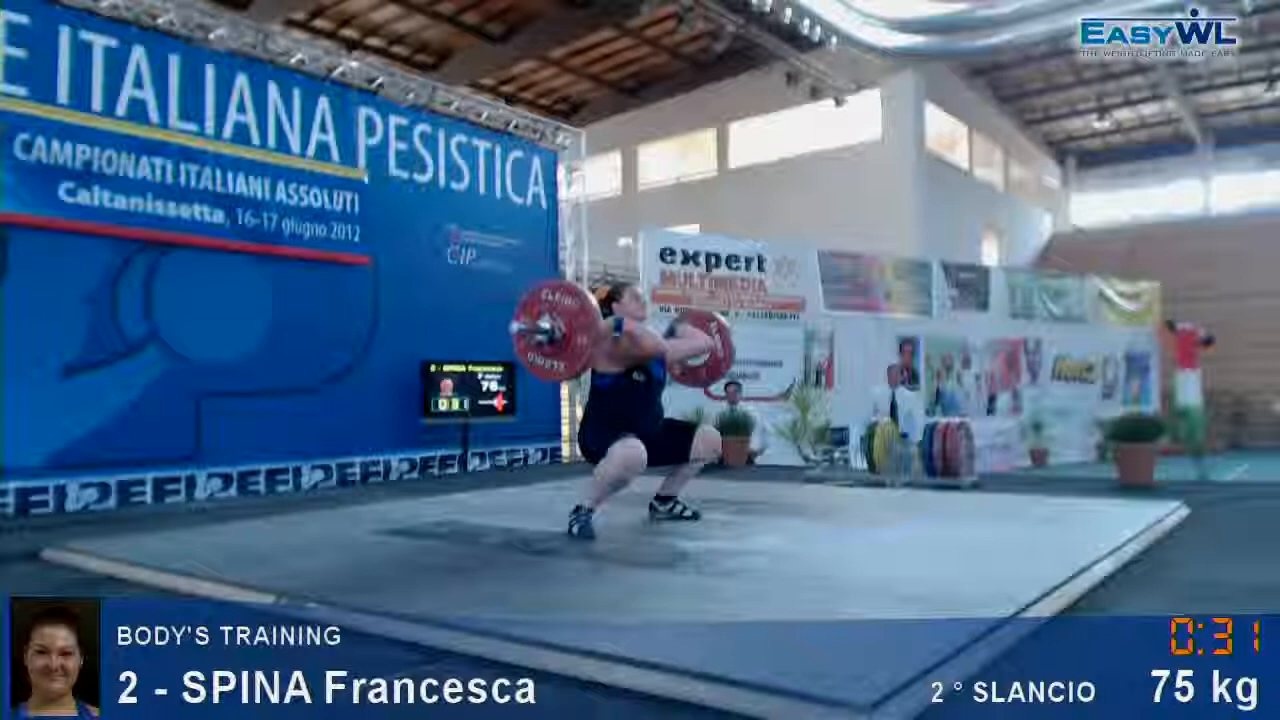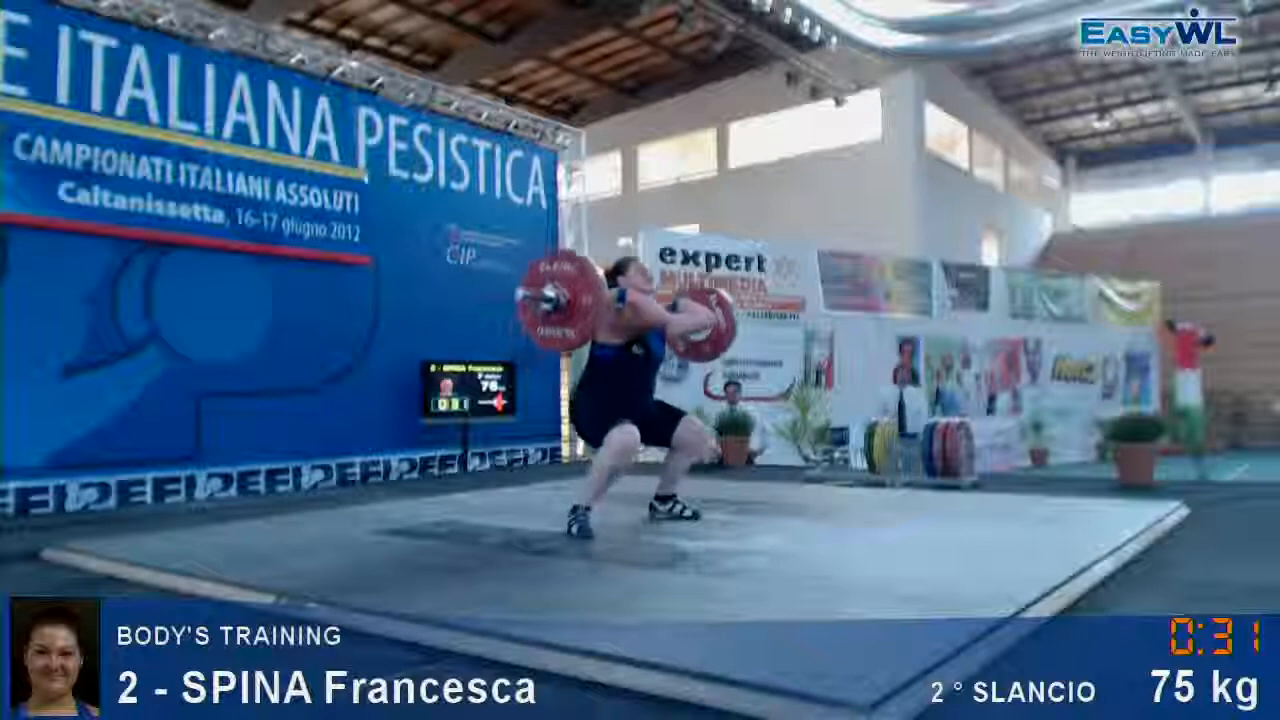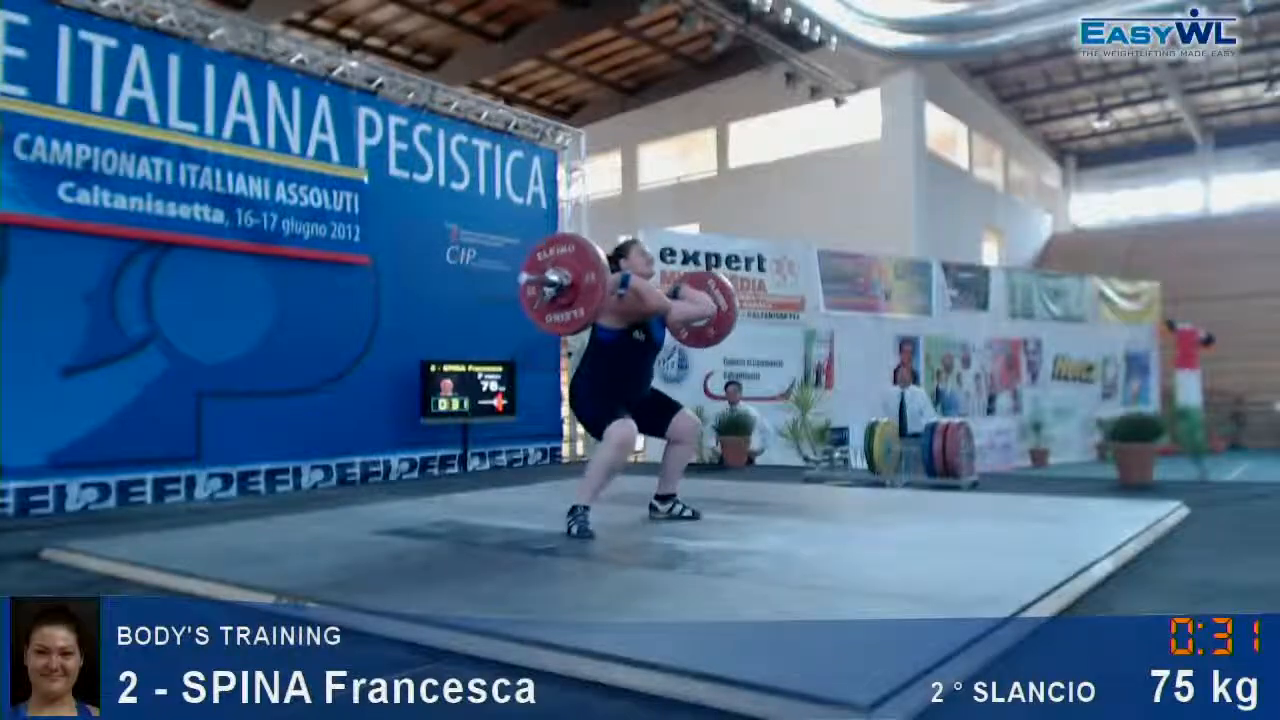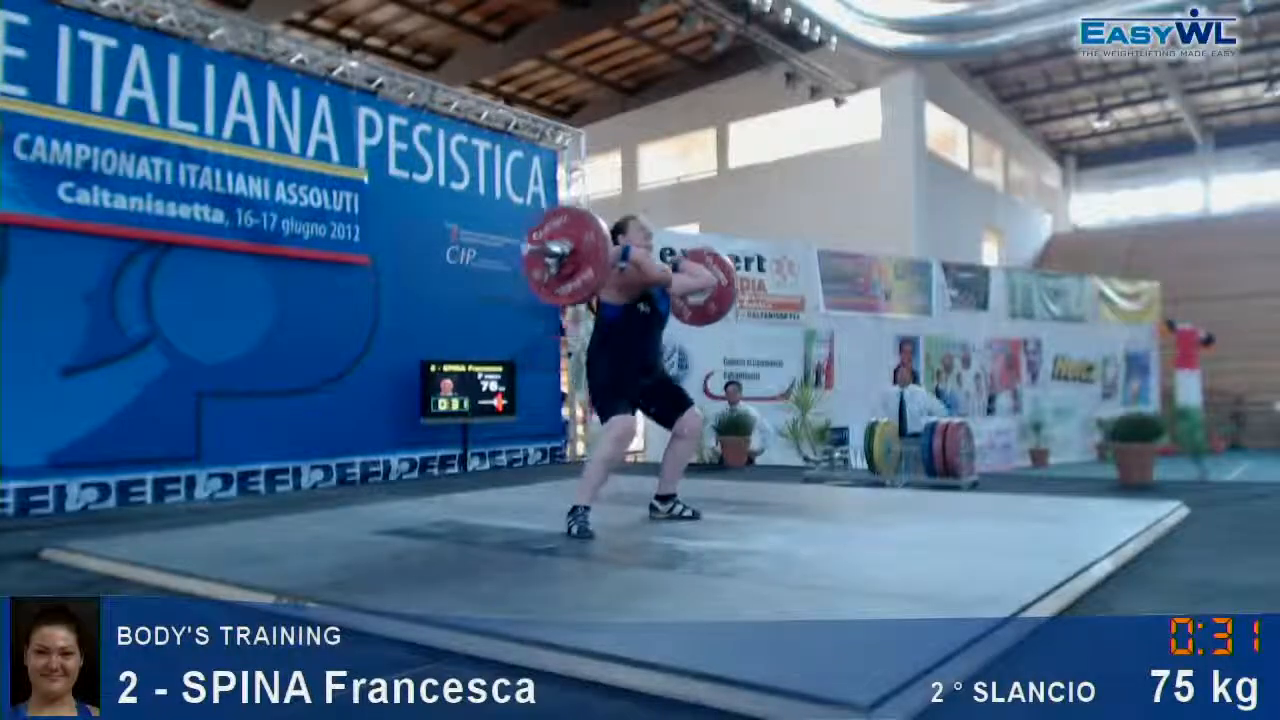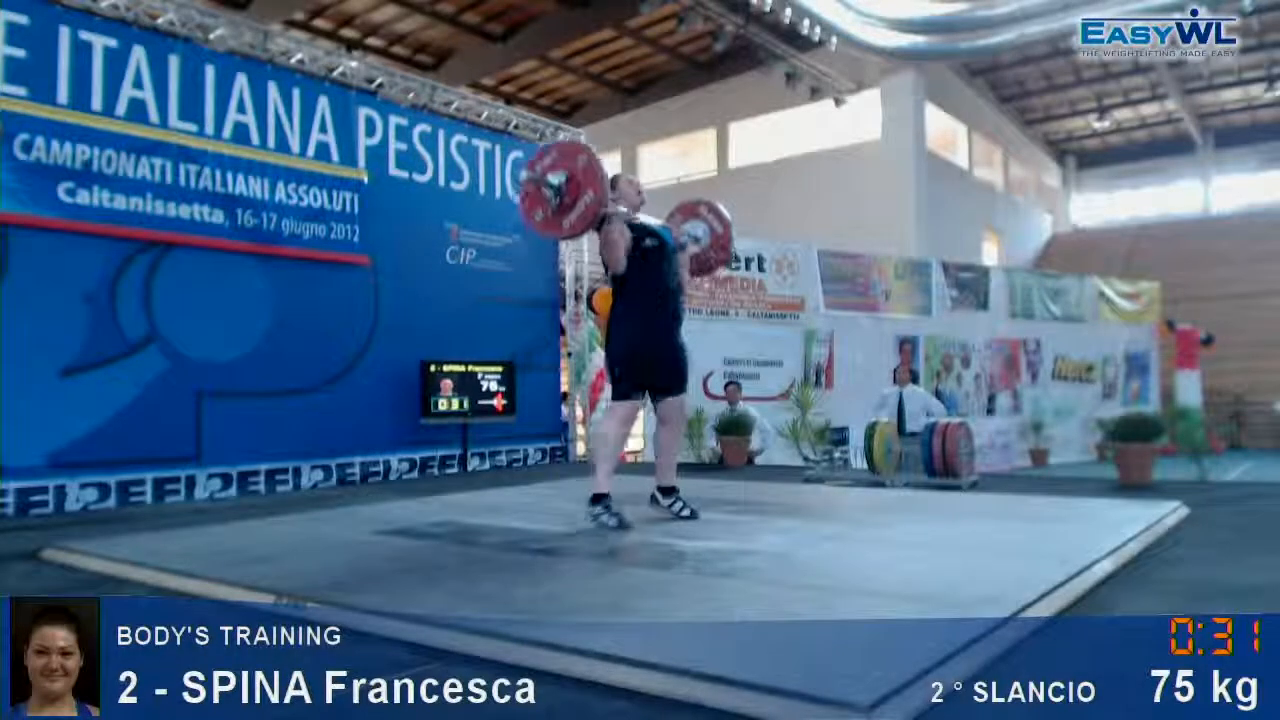
dt=0.3s
person 1, frame 1
left shoulder: (655, 345)
right shoulder: (613, 346)
left elbow: (704, 344)
right elbow: (652, 346)
left wrist: (677, 328)
right wrist: (617, 324)
right hip: (603, 436)
left knee: (710, 442)
right knee: (632, 455)
left ankle: (664, 501)
right ankle: (582, 511)
person 1, frame 2
left shoulder: (656, 323)
right shoulder: (616, 317)
left elbow: (706, 318)
right elbow: (655, 317)
left wrist: (678, 303)
right wrist: (621, 295)
left hip: (637, 409)
right hip: (595, 409)
left knee: (699, 436)
right knee: (626, 440)
left ankle: (663, 500)
right ankle: (580, 510)
person 1, frame 3
left shoulder: (654, 300)
right shoulder: (619, 300)
left elbow: (708, 309)
right elbow: (658, 305)
left wrist: (679, 289)
right wrist: (623, 279)
left hip: (635, 392)
right hip: (596, 392)
left knee: (688, 428)
right knee: (623, 436)
left ankle: (663, 501)
right ankle: (578, 511)
person 1, frame 4
left shoulder: (658, 281)
right shoulder: (622, 275)
left elbow: (709, 281)
right elbow: (659, 274)
left wrist: (680, 264)
right wrist: (625, 254)
left hip: (649, 373)
right hip: (611, 374)
left knee: (691, 424)
right knee: (621, 430)
left ankle: (664, 500)
right ankle: (579, 511)
person 1, frame 5
left shoulder: (656, 232)
right shoulder: (618, 228)
left elbow: (680, 280)
right elbow: (615, 264)
left wrist: (682, 243)
right wrist: (610, 215)
left hip: (667, 336)
right hip: (632, 335)
left knee: (673, 414)
right knee: (623, 410)
left ankle: (666, 492)
right ankle: (600, 499)
